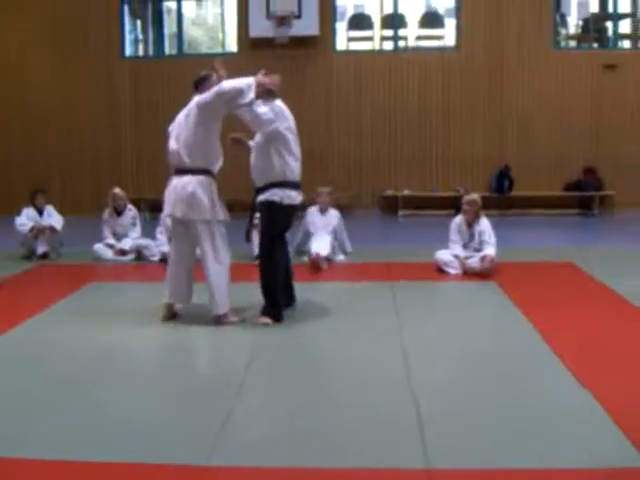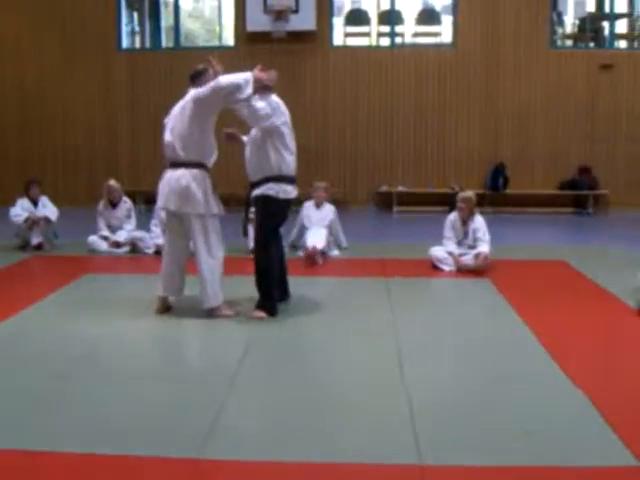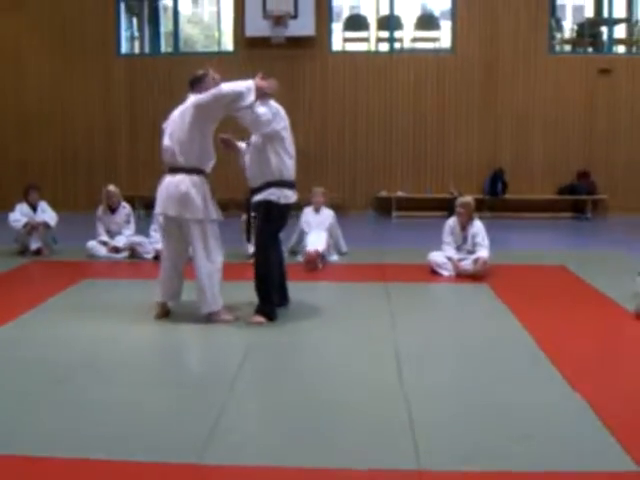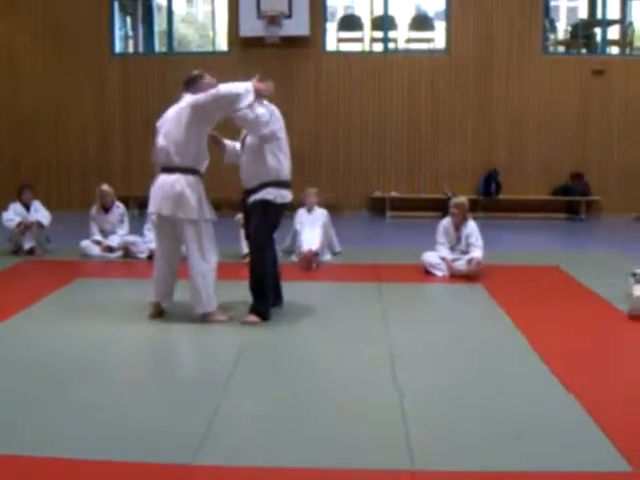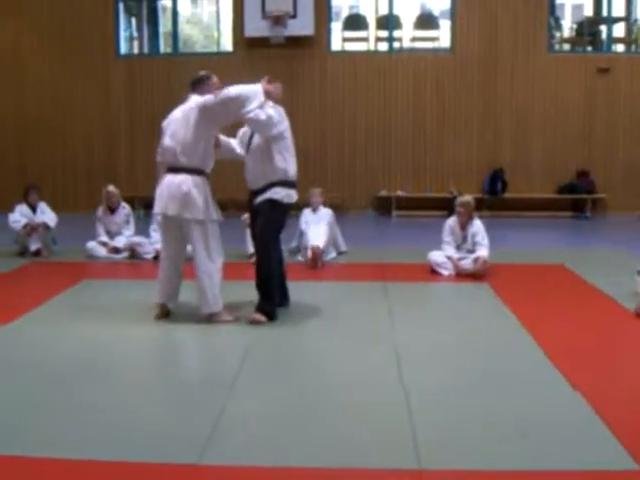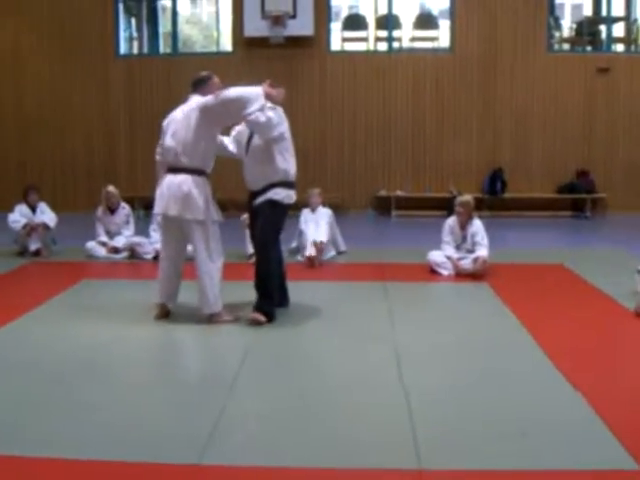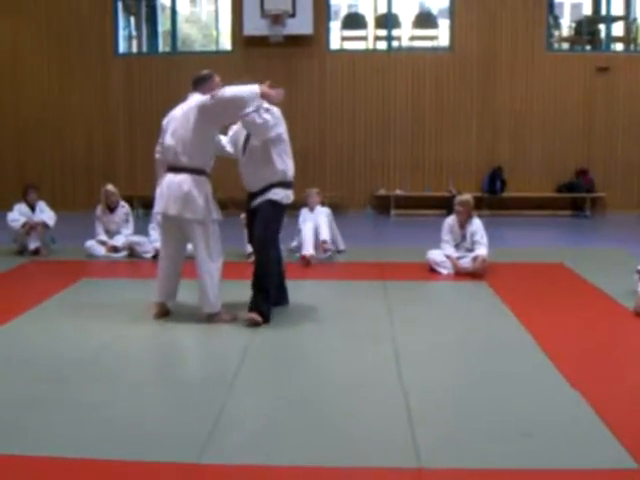
dt=0.1s
person 1, frame 1
left shoulder: (182, 116)
right shoulder: (204, 106)
right elbow: (225, 91)
right wrist: (256, 82)
left hip: (178, 187)
right hip: (199, 187)
left knee: (180, 253)
right knee: (216, 254)
left ankle: (170, 306)
right ankle: (221, 310)
person 1, frame 2
left shoulder: (178, 109)
right shoulder: (199, 99)
right elbow: (222, 86)
right wrist: (254, 77)
left hip: (173, 180)
right hip: (193, 182)
left knee: (174, 245)
right knee: (209, 247)
left ankle: (165, 299)
right ankle: (214, 304)
person 1, frame 3
left shoulder: (176, 114)
right shoulder: (200, 105)
right elbow: (224, 94)
right wrist: (255, 85)
left hip: (171, 185)
right hip: (191, 187)
left knee: (173, 251)
right knee: (208, 252)
left ankle: (164, 304)
right ankle: (213, 309)
person 1, frame 4
left shoulder: (170, 113)
right shoulder: (196, 105)
left elbow: (159, 154)
right elbow: (221, 94)
right wrist: (253, 87)
left hip: (164, 185)
right hip: (185, 187)
left knee: (166, 250)
right knee: (202, 252)
left ankle: (157, 303)
right ankle: (207, 308)
person 1, frame 5
left shoulder: (175, 114)
right shoulder: (204, 107)
left elbow: (162, 155)
right elbow: (229, 97)
right wrist: (262, 89)
left hip: (169, 185)
right hip: (192, 187)
left knee: (171, 251)
right knee: (208, 252)
left ankle: (163, 304)
right ankle: (213, 309)
person 1, frame 6
left shoulder: (175, 114)
right shoulder: (205, 107)
left elbow: (160, 154)
right elbow: (229, 97)
right wrist: (263, 92)
left hip: (170, 186)
right hip: (192, 187)
left knee: (170, 251)
right knee: (208, 252)
left ankle: (162, 304)
right ankle: (213, 309)
person 1, frame 7
left shoulder: (175, 112)
right shoulder: (204, 106)
left elbow: (160, 153)
right elbow: (226, 96)
right wrist: (261, 92)
left hip: (169, 185)
right hip: (192, 186)
left knee: (170, 250)
right knee: (208, 251)
left ankle: (162, 303)
right ankle: (212, 309)
person 2, frame 1
left shoulder: (276, 111)
right shoulder: (272, 114)
left elbow: (249, 111)
right wrist: (248, 144)
left hip: (279, 194)
right hip: (277, 192)
left knee: (269, 250)
right knee: (276, 246)
left ankle: (273, 310)
right ankle: (286, 297)
person 2, frame 2
left shoulder: (273, 106)
right shoulder: (267, 110)
left elbow: (247, 107)
right wrist: (240, 139)
left hip: (275, 188)
right hip: (269, 187)
left knee: (264, 243)
right knee: (270, 241)
left ankle: (267, 304)
right ankle: (279, 291)
person 2, frame 3
left shoulder: (272, 111)
right shoulder: (265, 116)
left elbow: (248, 113)
left hip: (275, 193)
right hip: (268, 192)
left knee: (264, 248)
right knee: (269, 246)
left ankle: (267, 308)
right ankle: (279, 297)
person 2, frame 4
left shoulder: (268, 112)
right shoulder: (253, 117)
left elbow: (247, 116)
right elbow: (243, 151)
right wrist: (221, 142)
left hip: (271, 193)
right hip: (256, 192)
left knee: (259, 247)
right knee: (262, 245)
left ankle: (260, 308)
right ankle: (273, 296)
person 2, frame 5
left shoulder: (274, 113)
right shoulder: (252, 125)
left elbow: (259, 120)
right elbow: (240, 149)
right wrist: (218, 140)
left hip: (277, 192)
right hip: (261, 192)
left knee: (265, 246)
right knee: (267, 245)
left ankle: (267, 307)
right ankle: (279, 296)
person 2, frame 6
left shoulder: (274, 113)
right shoulder: (248, 122)
left elbow: (262, 122)
right elbow: (231, 146)
left hip: (276, 192)
right hip: (258, 193)
left knee: (264, 245)
right knee: (266, 245)
left ankle: (264, 307)
right ankle: (278, 296)
person 2, frame 7
left shoulder: (271, 114)
right shoulder: (244, 123)
left elbow: (258, 125)
right elbow: (228, 145)
left hip: (274, 192)
right hip: (256, 193)
left knee: (264, 245)
right knee: (263, 245)
left ankle: (259, 306)
right ankle: (277, 295)
